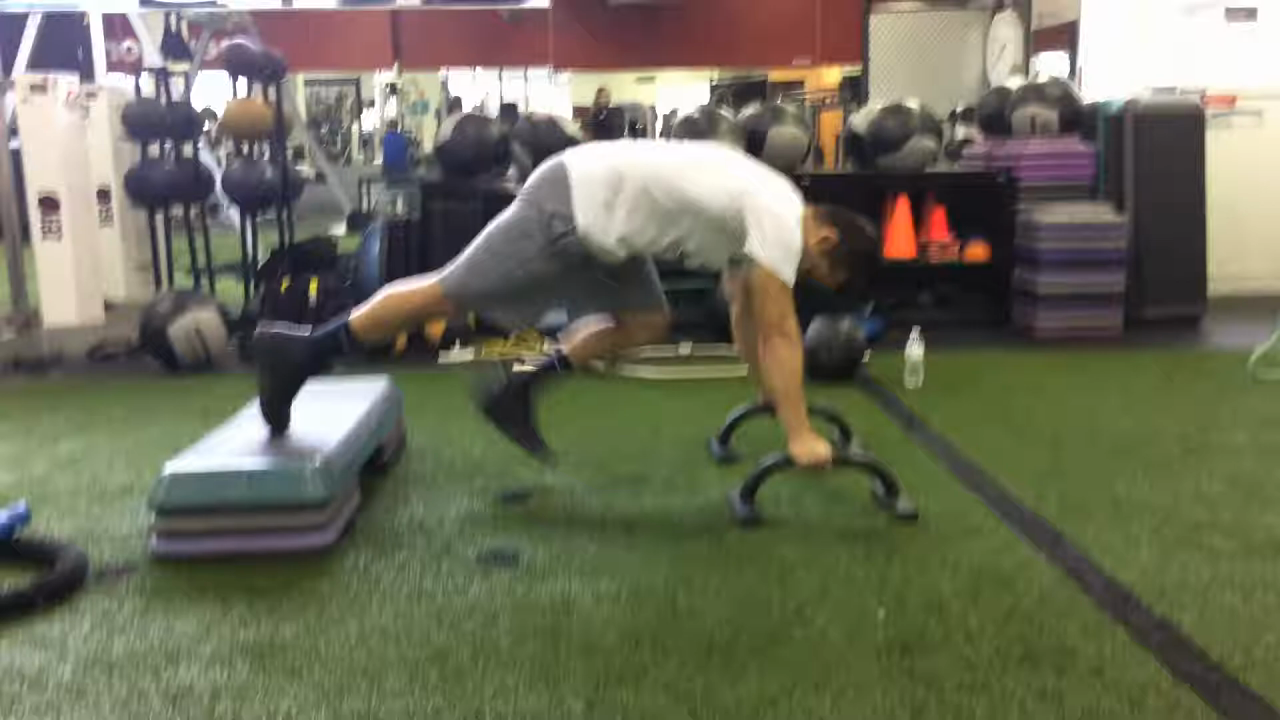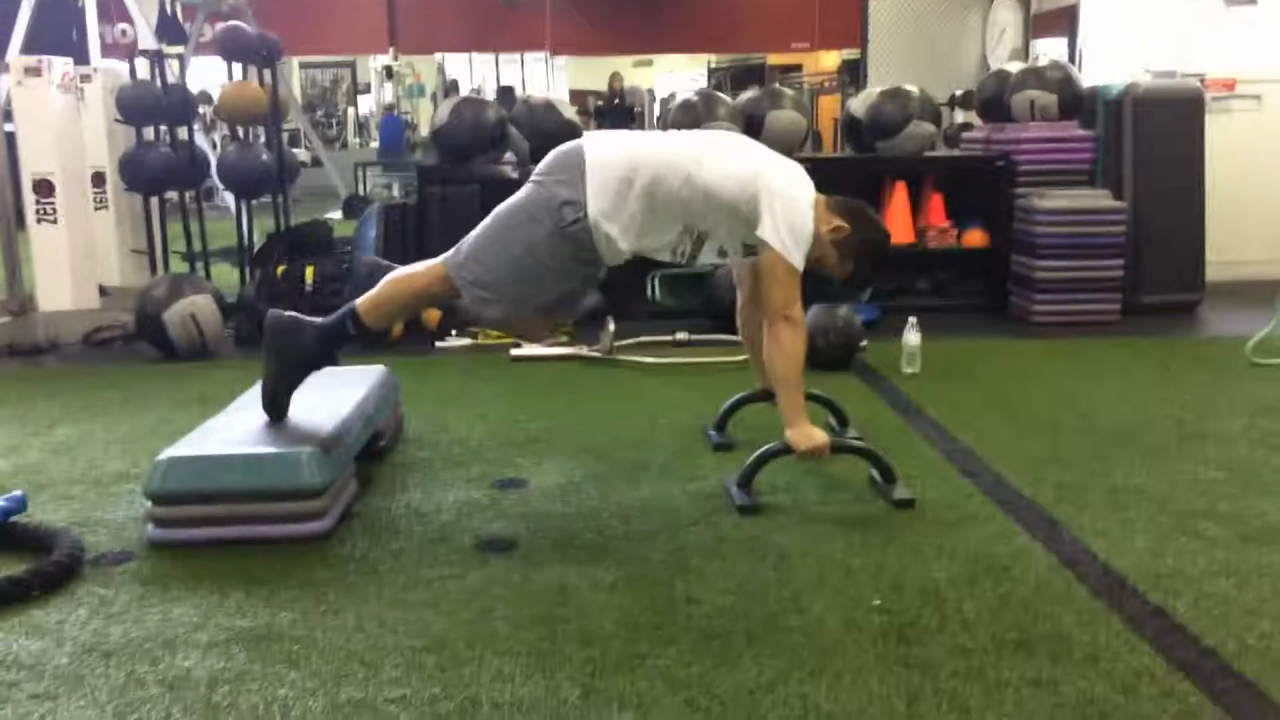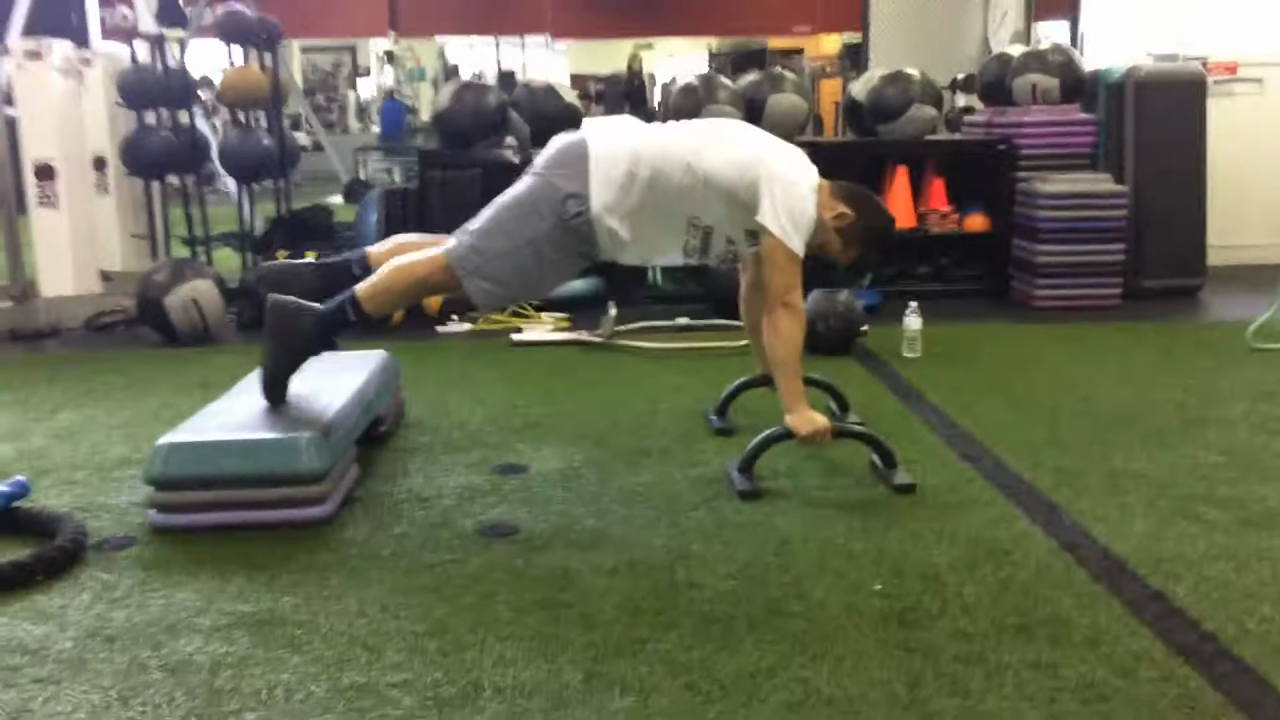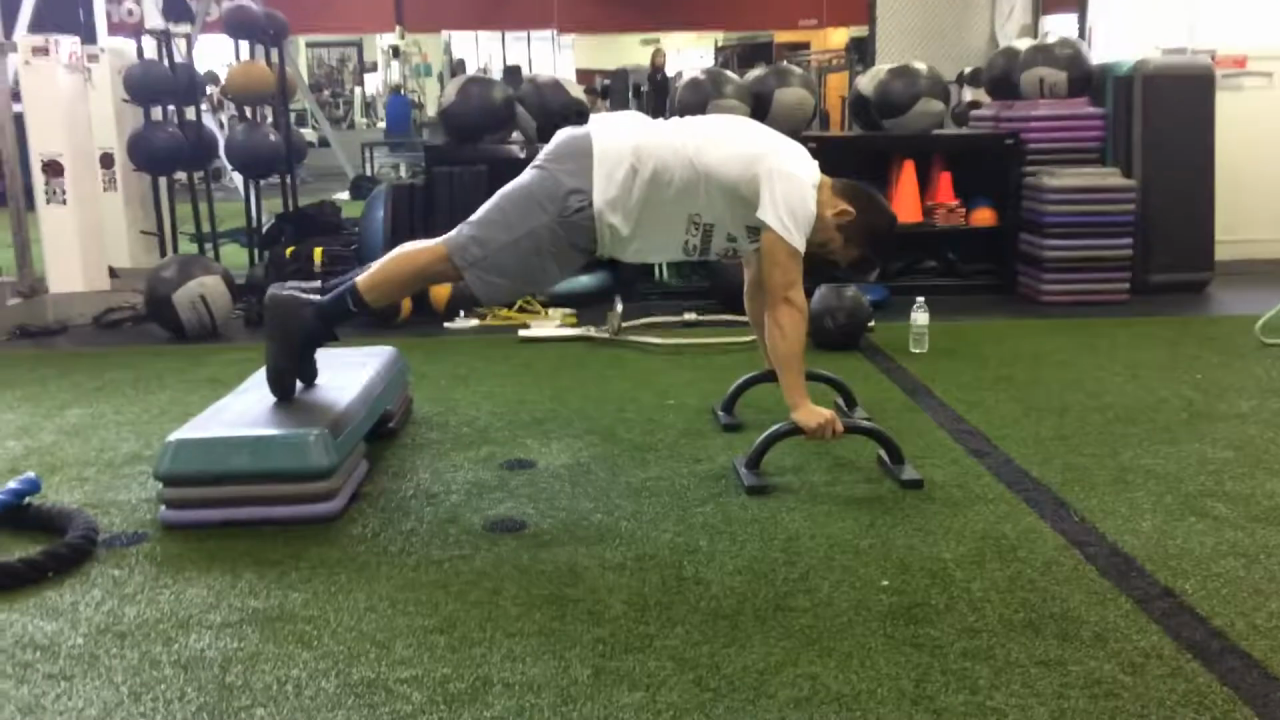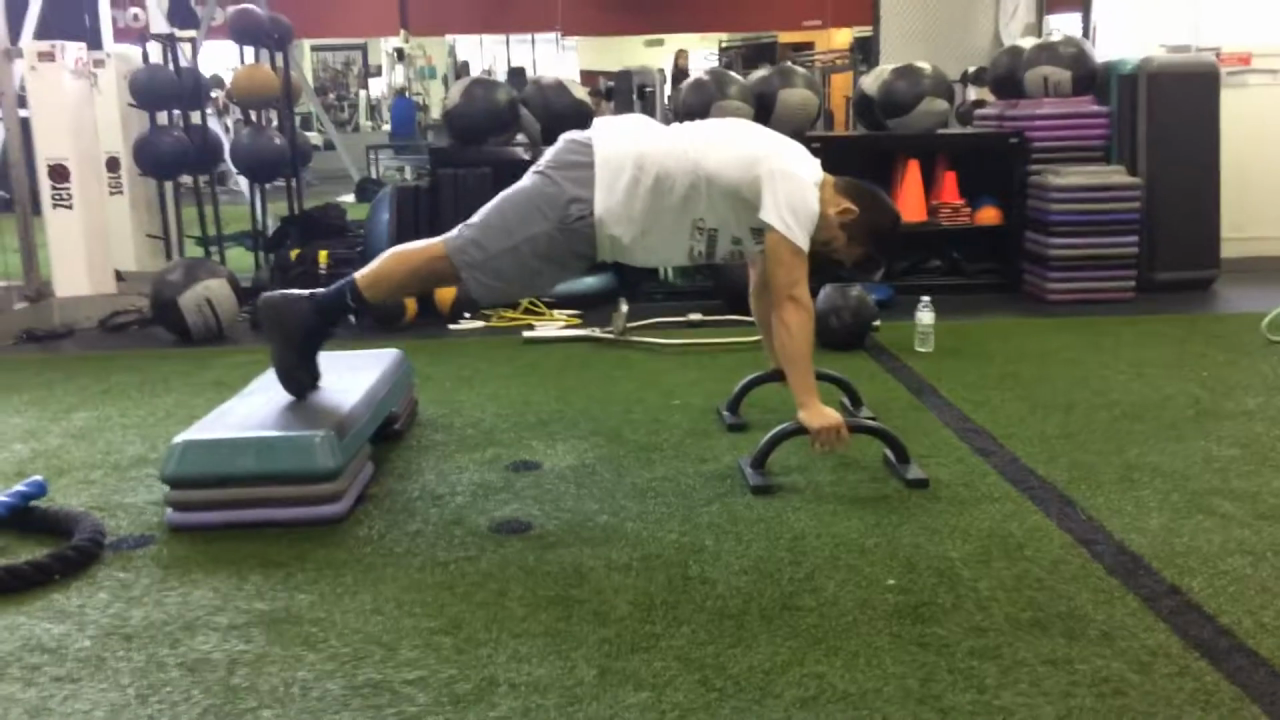
dt=0.2s
person 1, frame 1
left shoulder: (761, 213)
right shoulder: (781, 221)
left elbow: (746, 311)
right elbow: (779, 332)
left wrist: (770, 397)
right wrist: (800, 436)
left hip: (597, 213)
right hip: (576, 207)
left knee: (648, 321)
right knee: (450, 292)
left ankle: (521, 391)
right ankle: (300, 350)
person 1, frame 2
left shoulder: (771, 199)
right shoulder: (794, 208)
left elbow: (753, 300)
right elbow: (785, 318)
left wrist: (768, 383)
right wrist: (796, 423)
left hip: (600, 194)
right hip: (587, 194)
left knee: (536, 320)
right knee: (455, 276)
left ankle: (392, 288)
right ankle: (311, 340)
person 1, frame 3
left shoulder: (776, 183)
right shoulder: (795, 195)
left elbow: (756, 287)
right elbow: (784, 304)
left wrist: (770, 370)
right wrist: (796, 408)
left hip: (597, 177)
right hip: (589, 188)
left knee: (462, 253)
right knee: (453, 266)
left ankle: (319, 276)
right ankle: (309, 326)
person 1, frame 4
left shoulder: (778, 180)
right shoulder: (796, 191)
left elbow: (758, 283)
right elbow: (785, 299)
left wrist: (776, 366)
right wrist: (801, 403)
left hip: (600, 171)
right hip: (591, 182)
left knee: (457, 252)
right knee: (453, 257)
left ankle: (315, 304)
right ankle: (308, 315)
person 1, frame 5
left shoulder: (780, 181)
right shoulder: (797, 190)
left elbow: (764, 282)
right elbow: (791, 300)
left wrist: (782, 366)
right wrist: (808, 402)
left hip: (603, 177)
right hip: (591, 188)
left knee: (457, 255)
right knee: (451, 256)
left ankle: (315, 307)
right ankle: (307, 312)
